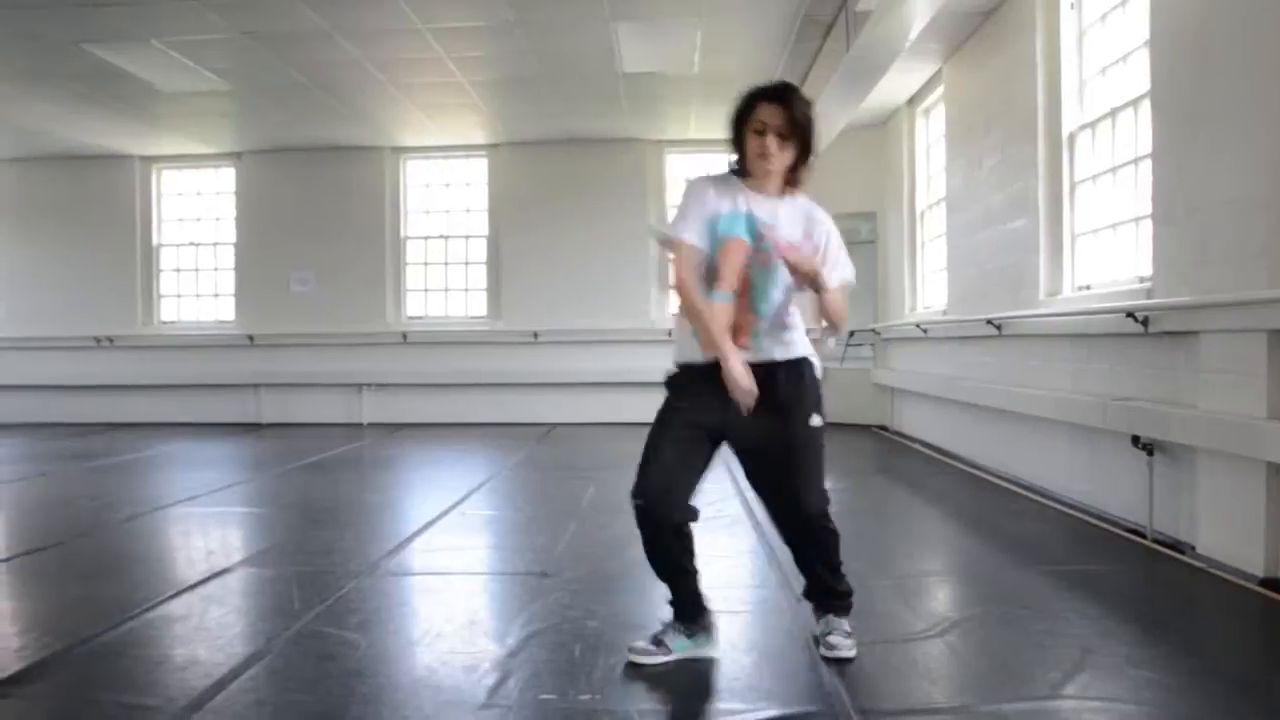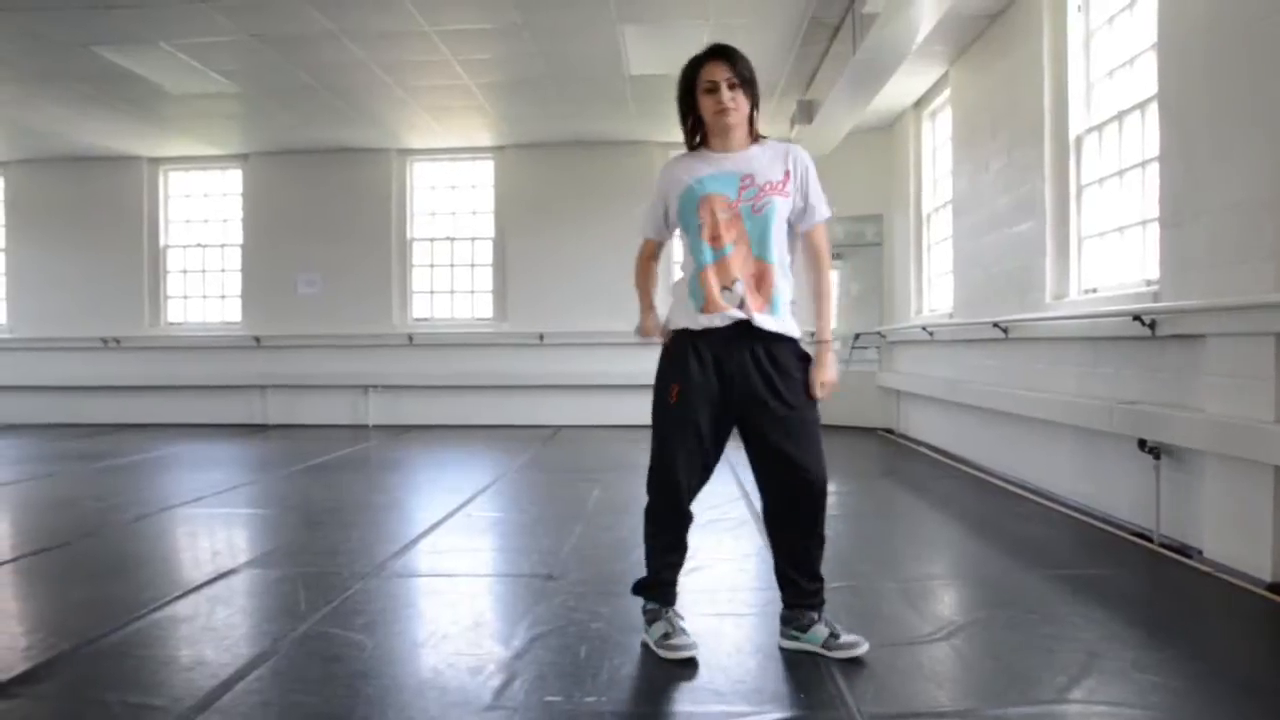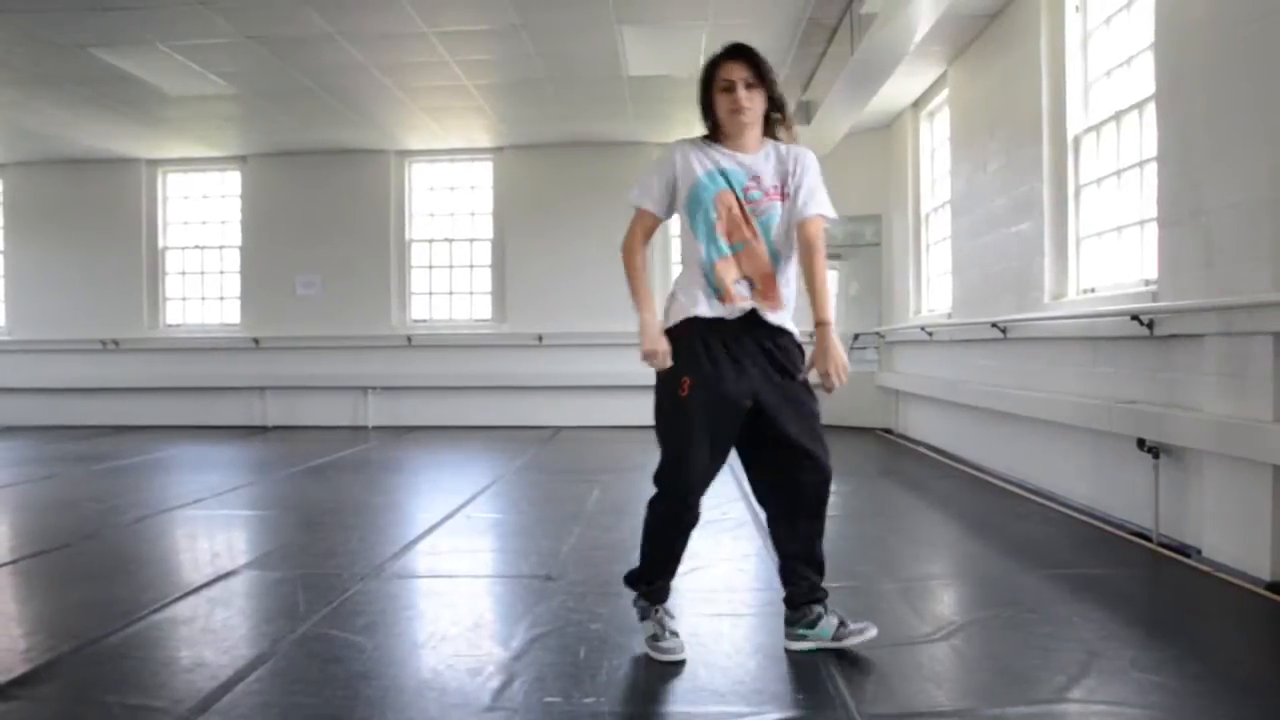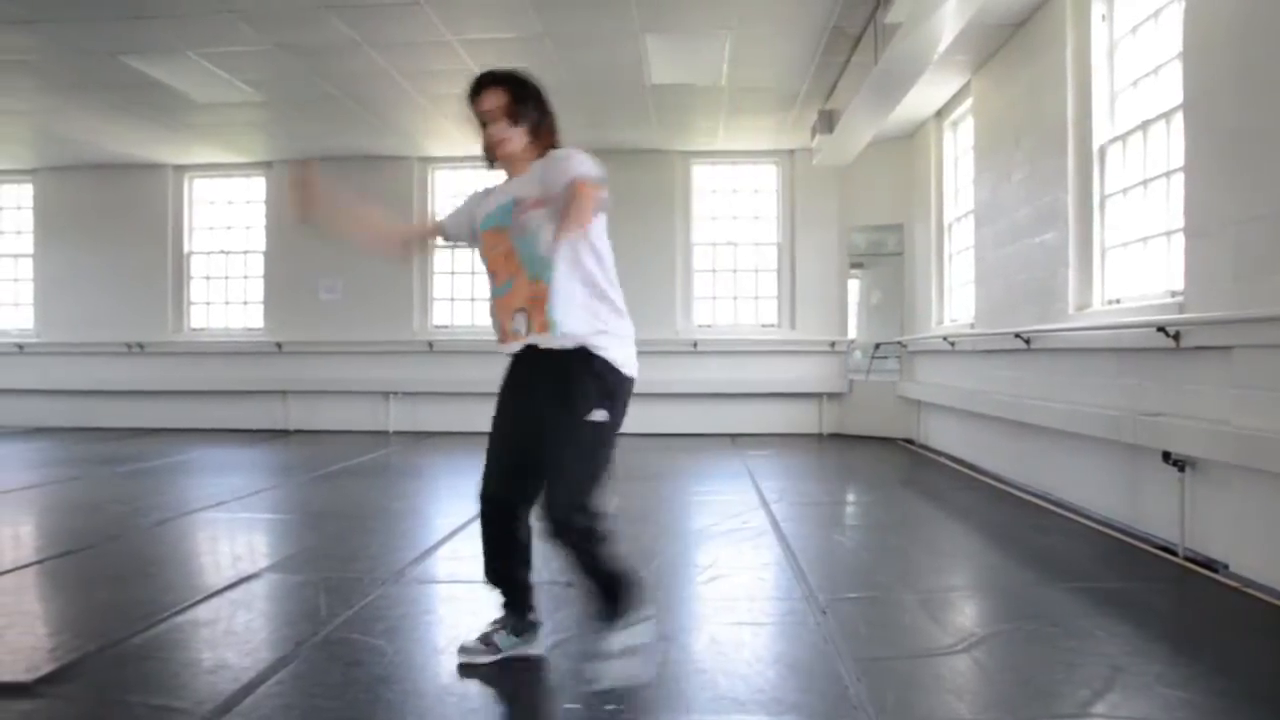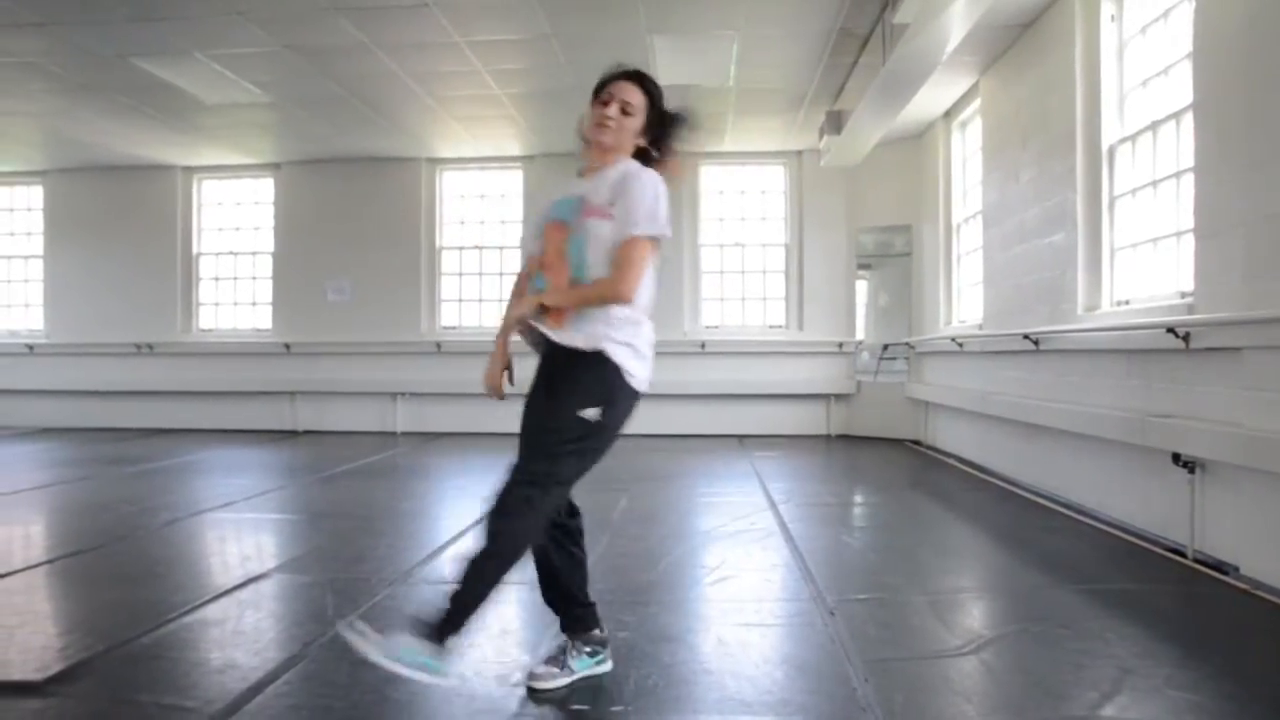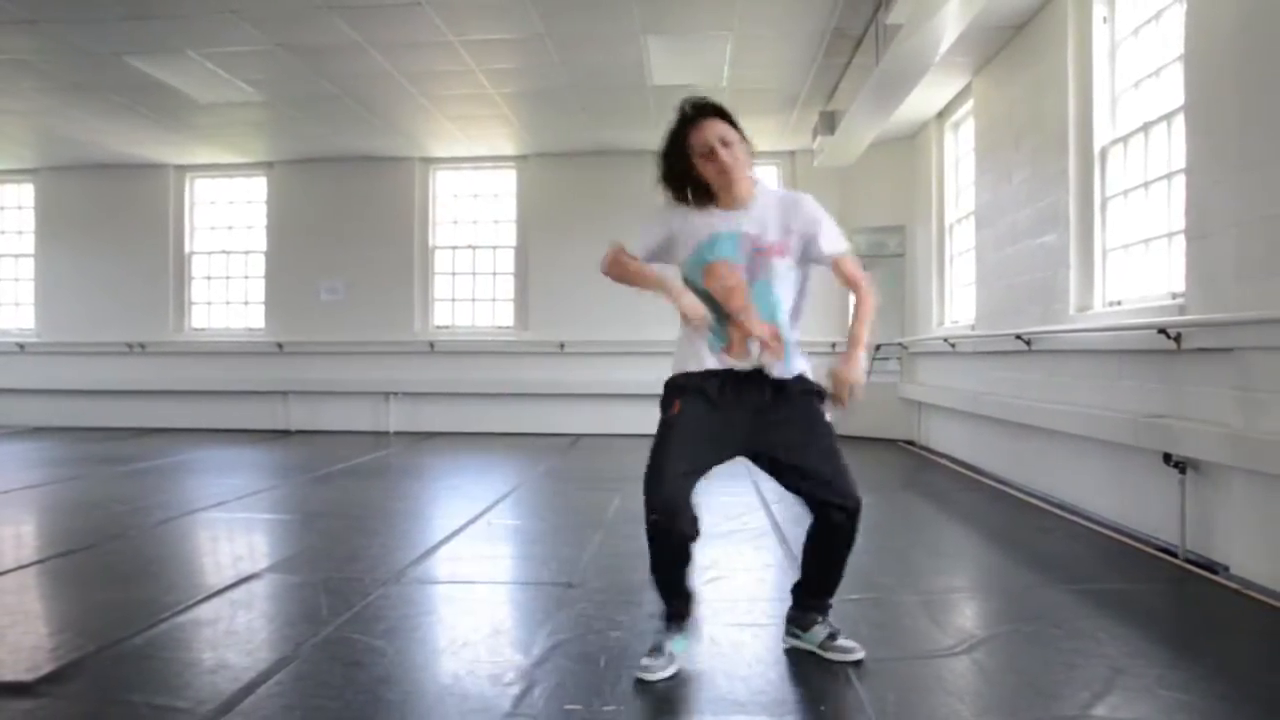
dt=0.7s
person 1, frame 1
left shoulder: (813, 219)
right shoulder: (705, 193)
left elbow: (836, 319)
right elbow: (683, 281)
left wrist: (820, 283)
right wrist: (727, 358)
left hip: (784, 378)
right hip: (702, 375)
left knee: (805, 508)
right knee: (655, 499)
left ankle: (832, 611)
right ankle: (692, 621)
person 1, frame 2
left shoulder: (791, 161)
right shoulder: (678, 174)
left elbow: (818, 256)
right elbow: (648, 255)
left wrist: (824, 347)
right wrist: (647, 311)
left hip: (773, 344)
right hip: (695, 344)
left knee: (801, 482)
right knee: (672, 483)
left ankle: (801, 614)
right ankle: (659, 608)
person 1, frame 3
left shoulder: (797, 162)
right shoulder: (683, 160)
left elbow: (812, 250)
right elbow: (634, 242)
left wrist: (827, 331)
right wrist: (647, 323)
left hip: (774, 338)
right hip: (700, 335)
left knee: (805, 471)
right knee: (682, 477)
left ankle: (805, 610)
right ankle: (651, 603)
person 1, frame 4
left shoulder: (566, 167)
right shoulder: (484, 204)
left elbow: (586, 196)
right elbow: (405, 239)
left wrist: (570, 226)
right wrist: (329, 209)
left hip: (593, 359)
right hip: (531, 365)
left knee: (566, 505)
right knee: (502, 500)
left ankle: (625, 608)
right ankle: (520, 619)
person 1, frame 5
left shoulder: (642, 186)
right shoulder: (565, 185)
left elbow: (623, 287)
right elbow: (536, 268)
left wrist: (539, 302)
right wrist: (506, 346)
left hip: (605, 366)
right hip: (564, 359)
left knee: (527, 494)
right knee: (546, 505)
left ankle: (435, 637)
right ankle: (585, 638)
person 1, frame 6
left shoulder: (796, 210)
right shoulder: (683, 220)
left elbow: (861, 286)
right elbow: (614, 263)
left wrist: (853, 355)
right wrist: (671, 288)
left hip: (783, 386)
right hip: (704, 386)
left knee: (841, 503)
right knee: (665, 500)
left ankle: (807, 616)
right ankle: (675, 623)
